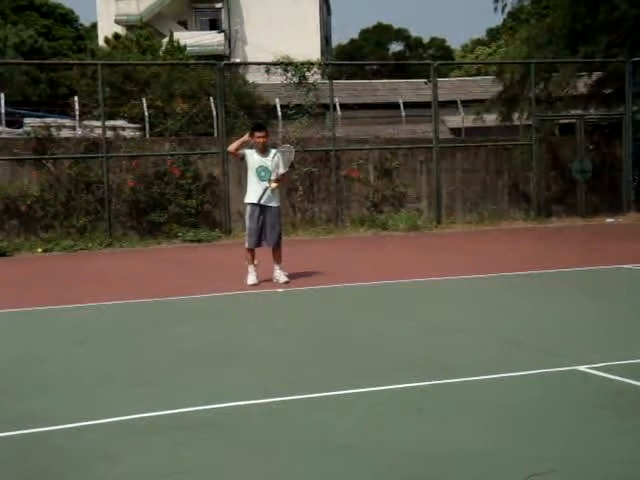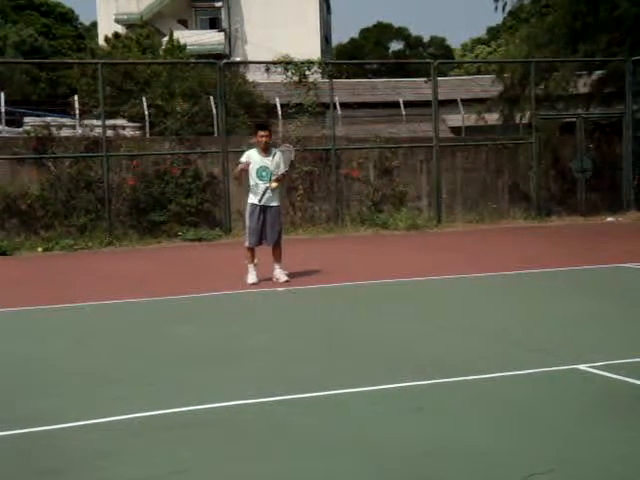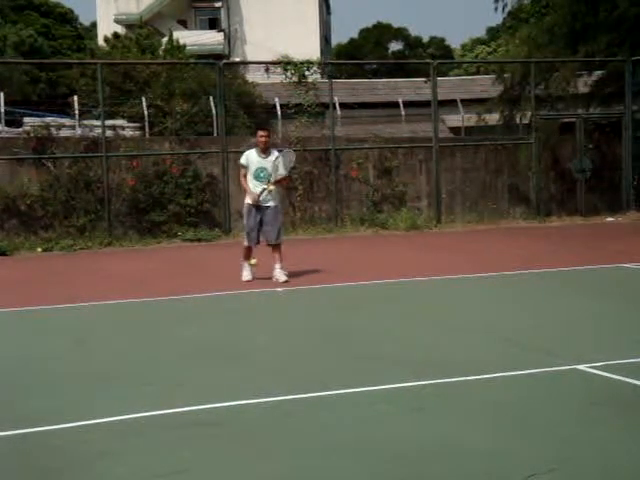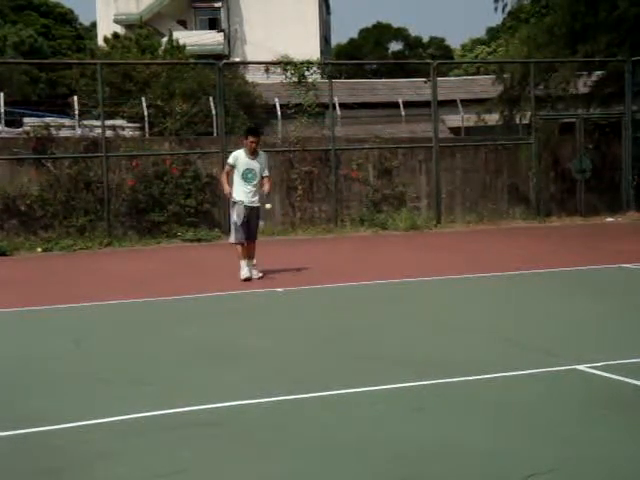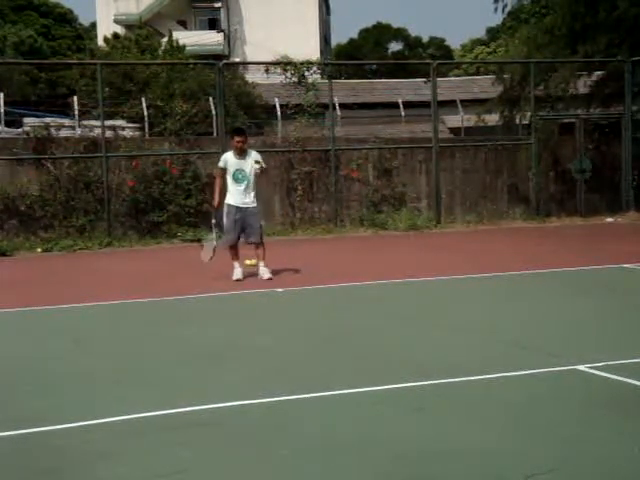
dt=1s
person 1, frame 1
left shoulder: (275, 154)
right shoulder: (248, 154)
left elbow: (281, 176)
right elbow: (230, 150)
left wrist: (278, 180)
right wrist: (245, 138)
left hip: (272, 202)
right hip: (254, 202)
left knee: (276, 239)
right knee: (251, 239)
left ankle: (277, 271)
right ankle: (251, 272)
person 1, frame 2
left shoulder: (277, 155)
right shoulder: (249, 155)
left elbow: (282, 175)
right elbow: (236, 176)
left wrist: (278, 179)
right wrist: (241, 168)
left hip: (273, 202)
right hip: (255, 201)
left knee: (276, 238)
right knee: (251, 239)
left ankle: (277, 270)
right ankle: (251, 271)
person 1, frame 3
left shoulder: (276, 155)
right shoulder: (248, 155)
left elbow: (282, 177)
right elbow: (242, 177)
left wrist: (276, 181)
right wrist: (250, 192)
left hip: (271, 203)
right hip: (252, 202)
left knee: (275, 238)
right knee: (249, 239)
left ankle: (278, 270)
right ankle: (246, 267)
person 1, frame 4
left shoulder: (263, 157)
right shoulder: (236, 155)
left elbow: (265, 177)
right elbow: (225, 173)
left wrist: (267, 186)
right wrist: (226, 186)
left hip: (254, 203)
right hip: (238, 202)
left knee: (252, 238)
right knee: (239, 236)
left ankle: (251, 266)
right ankle: (244, 267)
person 1, frame 5
left shoulder: (254, 155)
right shoulder: (226, 158)
left elbow: (264, 172)
right elbow: (219, 177)
left wrist: (261, 168)
right wrist: (216, 197)
left hip: (250, 204)
right hip: (232, 204)
left knee: (257, 238)
right knee: (231, 239)
left ankle: (262, 268)
right ankle: (237, 268)
